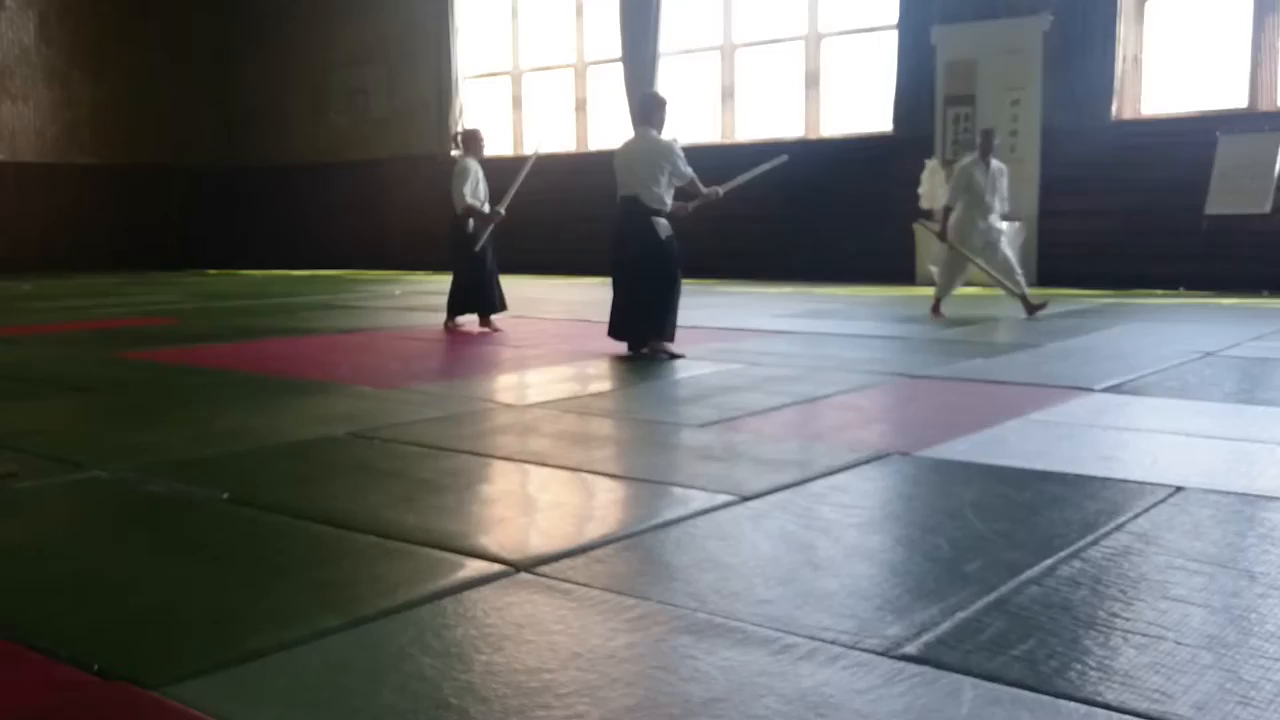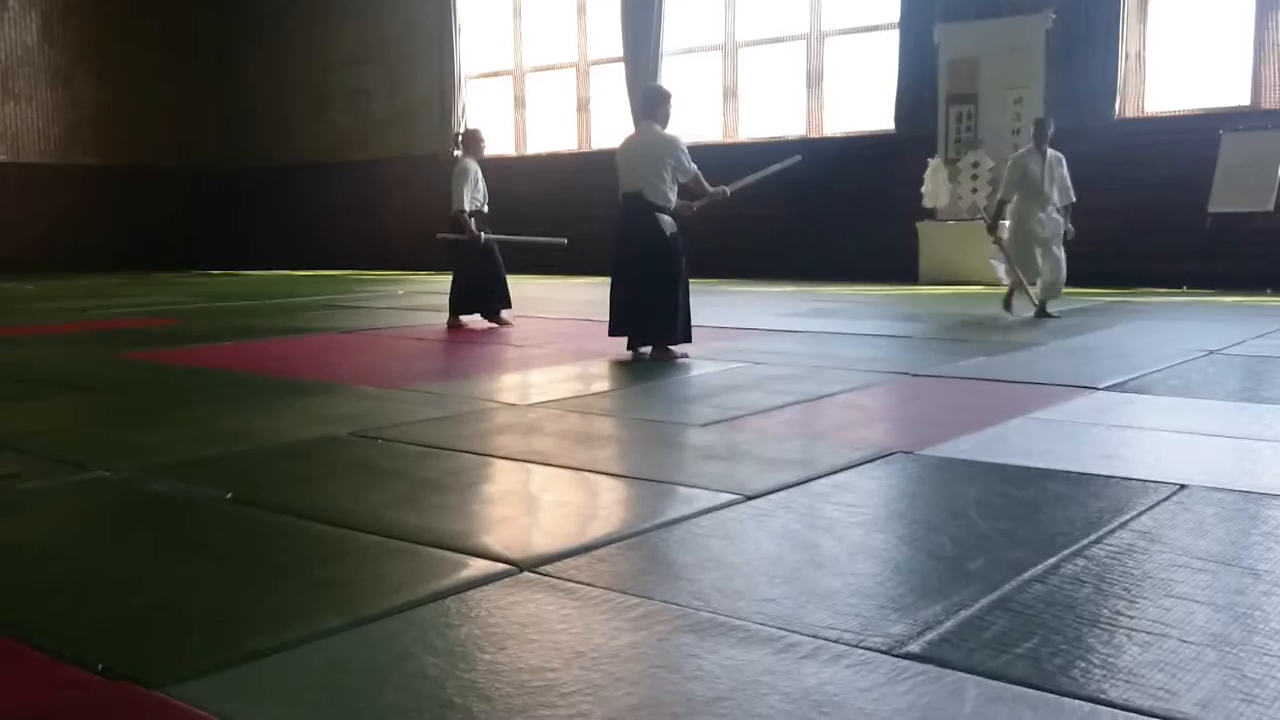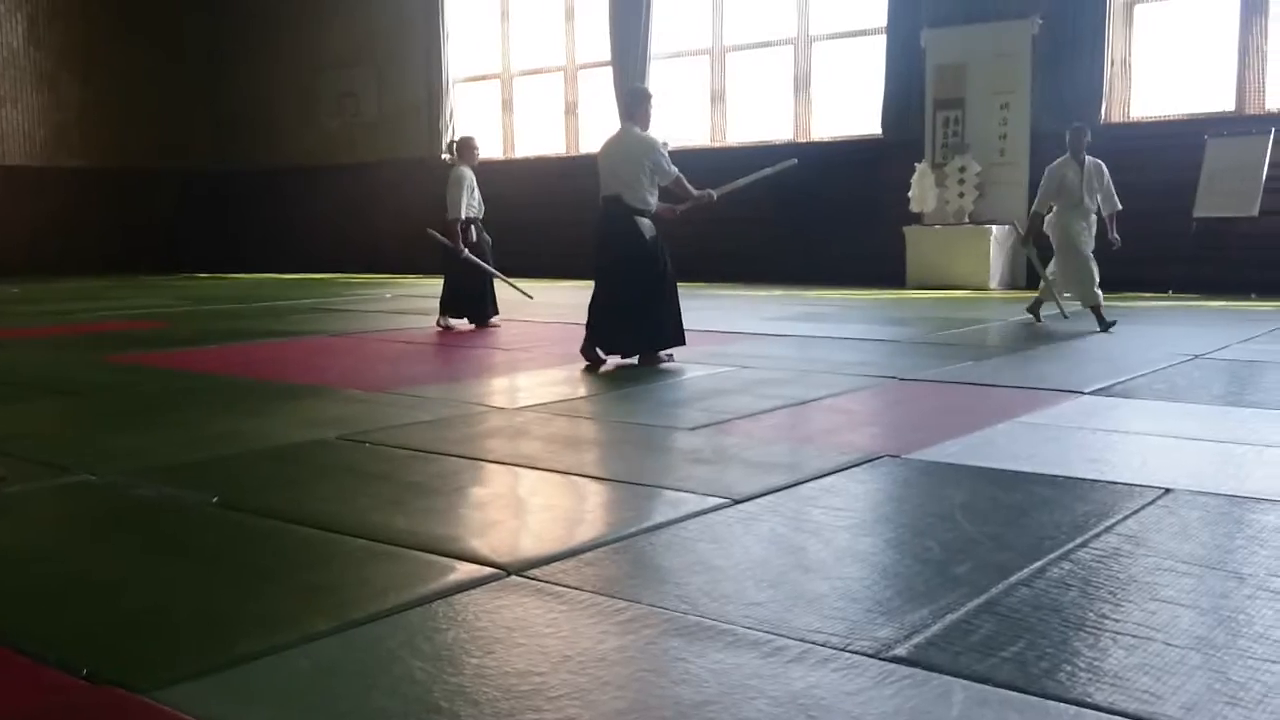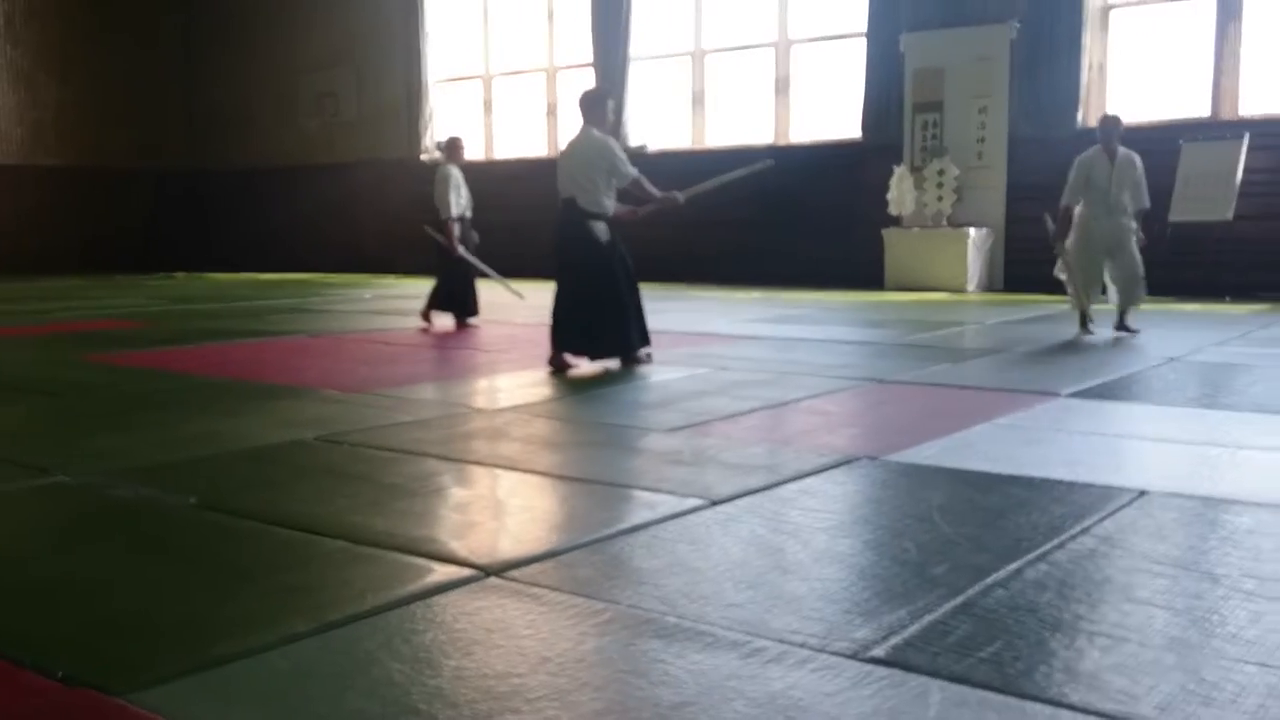
dt=0.3s
person 1, frame 1
left shoulder: (623, 151)
right shoulder: (665, 148)
right elbow: (687, 180)
left wrist: (669, 205)
right wrist: (707, 193)
left hip: (626, 222)
right hip: (651, 224)
left knee: (631, 280)
right knee: (664, 279)
left ankle: (636, 339)
right ankle: (656, 338)
person 1, frame 2
left shoulder: (626, 146)
right shoulder: (669, 142)
right elbow: (692, 176)
left wrist: (673, 203)
right wrist: (712, 192)
left hip: (629, 218)
right hip: (654, 221)
left knee: (631, 279)
right knee: (667, 280)
left ankle: (636, 339)
right ankle: (660, 343)
person 1, frame 3
left shoulder: (608, 146)
right shoulder: (647, 144)
right elbow: (674, 179)
left wrist: (657, 207)
right wrist: (697, 196)
left hip: (609, 221)
right hip: (634, 225)
left knee: (610, 283)
right knee: (651, 283)
left ankle: (593, 342)
right ankle: (649, 348)
person 1, frame 4
left shoulder: (570, 148)
right shoulder: (603, 145)
right elbow: (633, 180)
left wrist: (619, 209)
right wrist: (662, 198)
left hip: (569, 225)
right hip: (591, 227)
left knee: (571, 287)
right knee: (616, 284)
left ankle: (559, 350)
right ankle: (628, 349)
person 2, frame 1
left shoulder: (1001, 169)
right shoulder: (965, 168)
left elbow: (1002, 201)
right elbow: (952, 199)
left wrist: (1000, 224)
right wrist: (944, 228)
left hip: (991, 223)
right hip: (968, 222)
left knee: (1006, 262)
right knee: (954, 264)
left ankle: (1027, 305)
right ankle: (937, 304)
person 2, frame 2
left shoulder: (1058, 159)
right shoulder: (1020, 159)
left elbow: (1065, 192)
right elbow: (1006, 192)
left wrist: (1067, 222)
right wrist: (994, 221)
left hip: (1049, 215)
right hip: (1026, 214)
left knee: (1054, 264)
right knee: (1027, 262)
left ankle: (1042, 307)
right ankle: (1010, 294)
person 2, frame 3
left shoulder: (1098, 167)
right shoulder: (1057, 170)
left elbow: (1108, 201)
right elbow: (1041, 204)
left wrist: (1112, 231)
right wrist: (1029, 234)
left hip: (1087, 223)
right hip: (1065, 224)
left knee: (1063, 271)
right knee: (1084, 271)
left ankle: (1036, 305)
right ankle: (1100, 319)
person 2, frame 4
left shoulder: (1132, 160)
right shoulder: (1086, 161)
left elbow: (1138, 198)
right elbow: (1070, 197)
left wrist: (1138, 229)
right wrist: (1060, 230)
left hip: (1120, 221)
right hip: (1091, 220)
left knee: (1131, 272)
right knee: (1086, 273)
left ankle: (1122, 319)
right ankle: (1083, 320)
person 3, frame 1
left shoulder: (472, 165)
right shoulder: (467, 166)
right elbow: (463, 201)
right wrist: (488, 214)
left hip: (473, 224)
right hip: (469, 225)
left knee: (466, 270)
right knee: (481, 269)
left ankle: (452, 316)
right ankle: (485, 315)
person 3, frame 2
left shoulder: (471, 165)
right shoulder: (467, 167)
right elbow: (460, 204)
left wrist: (473, 227)
right wrist: (471, 229)
left hip: (473, 223)
right hip: (469, 224)
left knee: (465, 271)
right knee: (491, 266)
left ankle: (455, 315)
right ankle: (493, 312)
person 3, frame 3
left shoulder: (465, 173)
right shoulder: (462, 174)
right elbow: (457, 211)
left wrist: (482, 233)
right wrist: (458, 240)
left hip: (470, 229)
right hip: (468, 231)
left knee: (457, 275)
right knee: (481, 273)
left ankle: (445, 315)
right ankle: (482, 317)
person 3, frame 4
left shoulder: (453, 171)
right shoulder: (449, 172)
right elbow: (447, 208)
left wrist: (468, 230)
right wrist: (452, 237)
left hip: (459, 226)
right hip: (454, 228)
left knee: (451, 272)
right knee: (463, 272)
left ankle: (430, 307)
right ankle: (462, 316)
